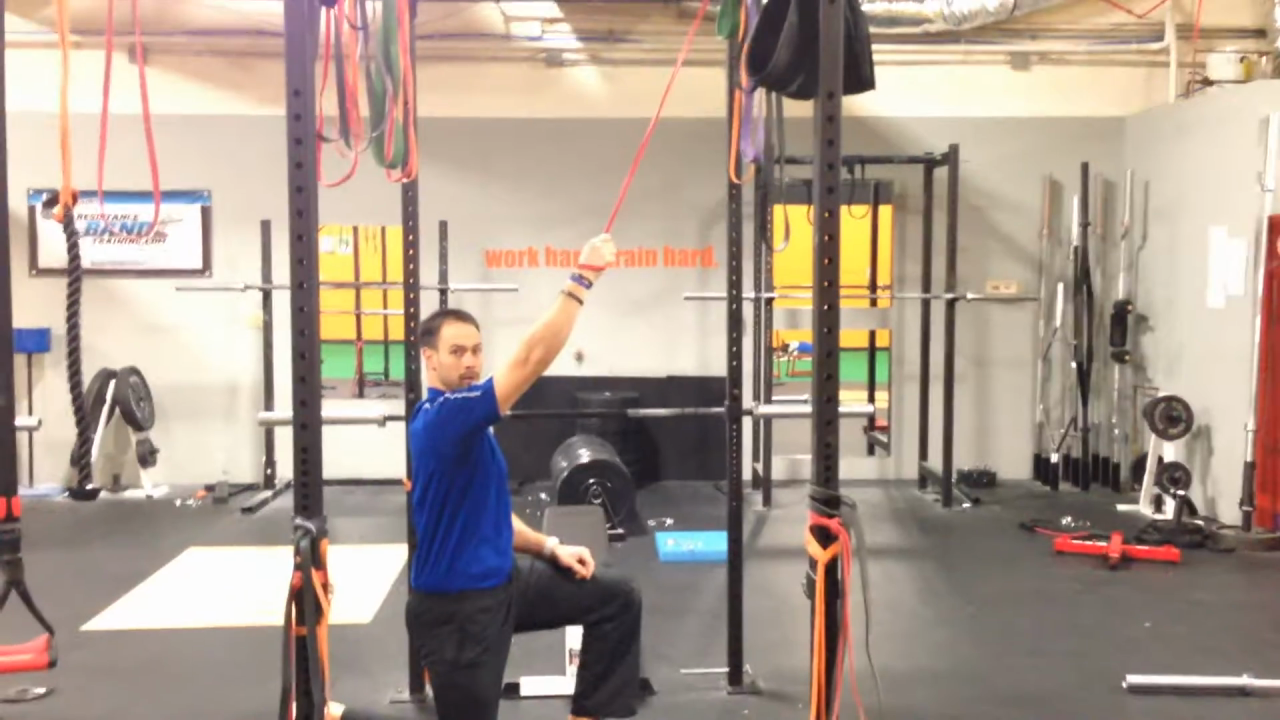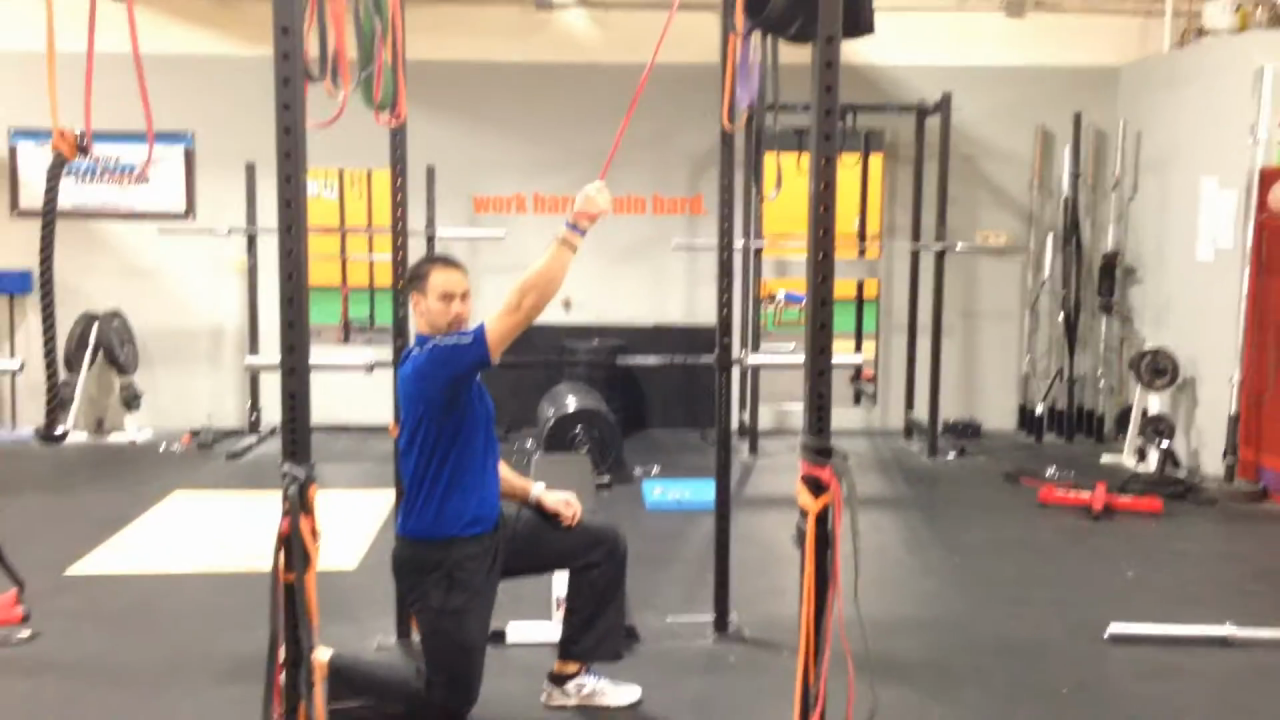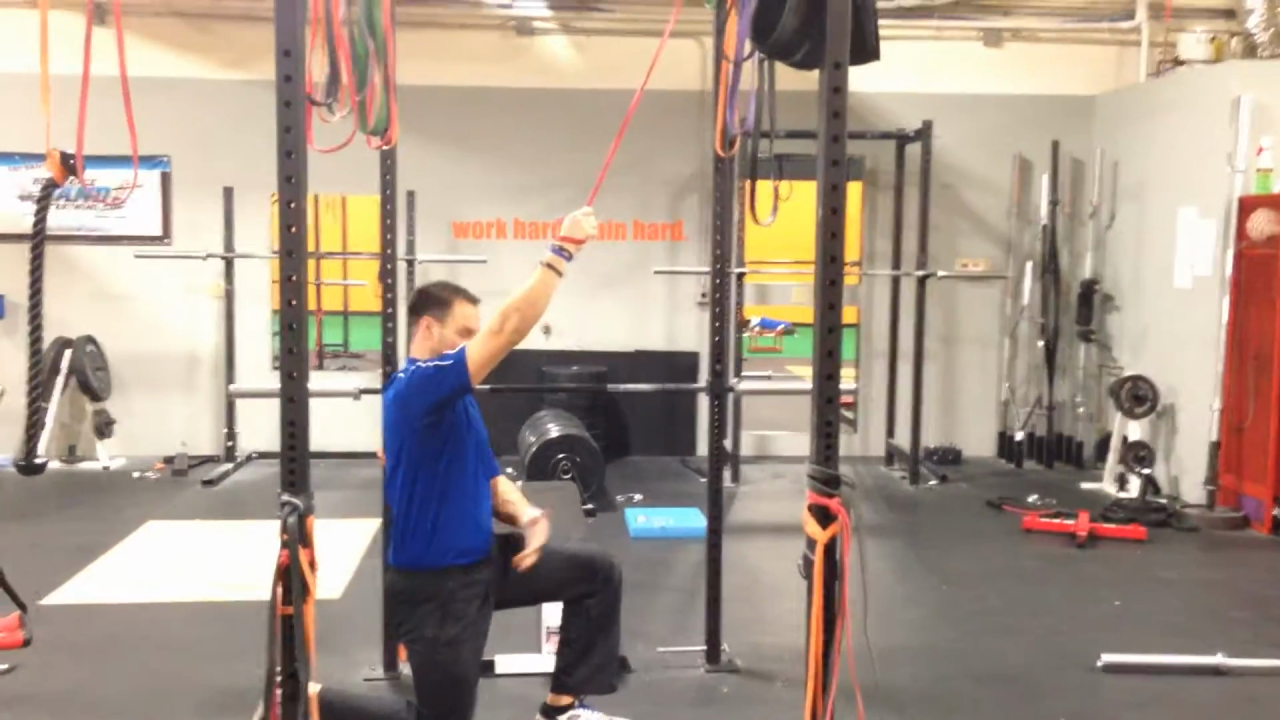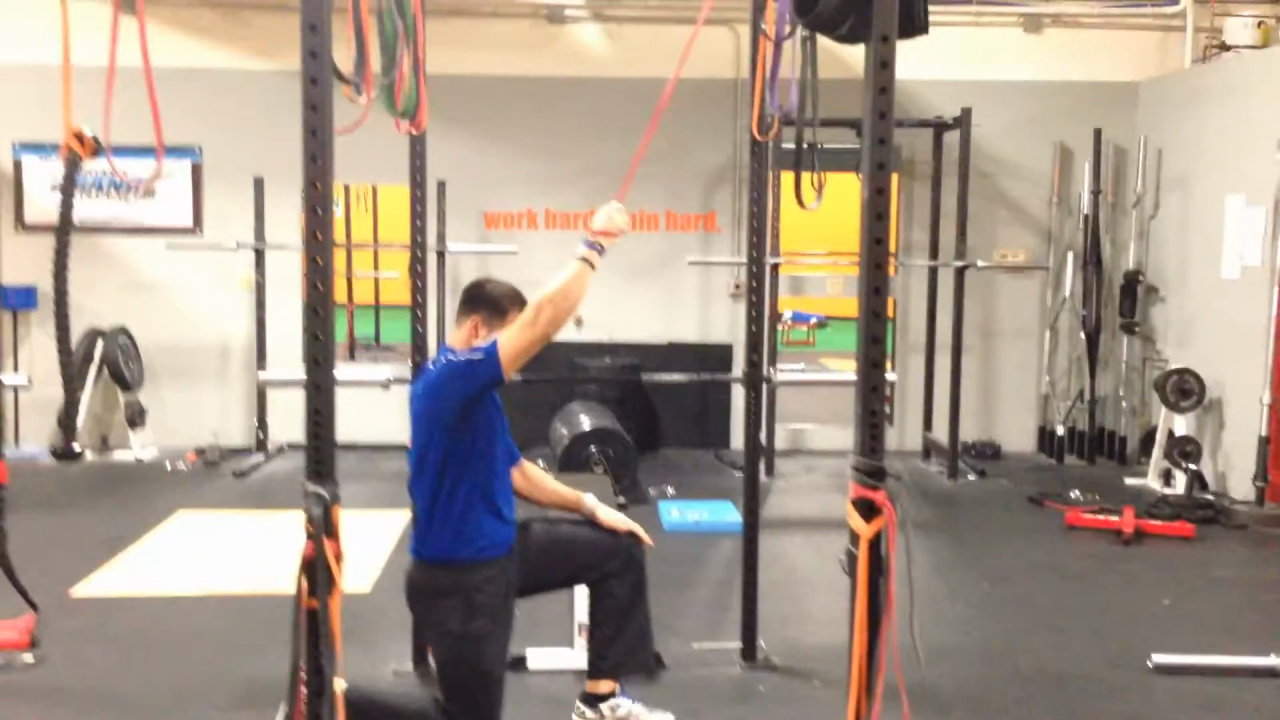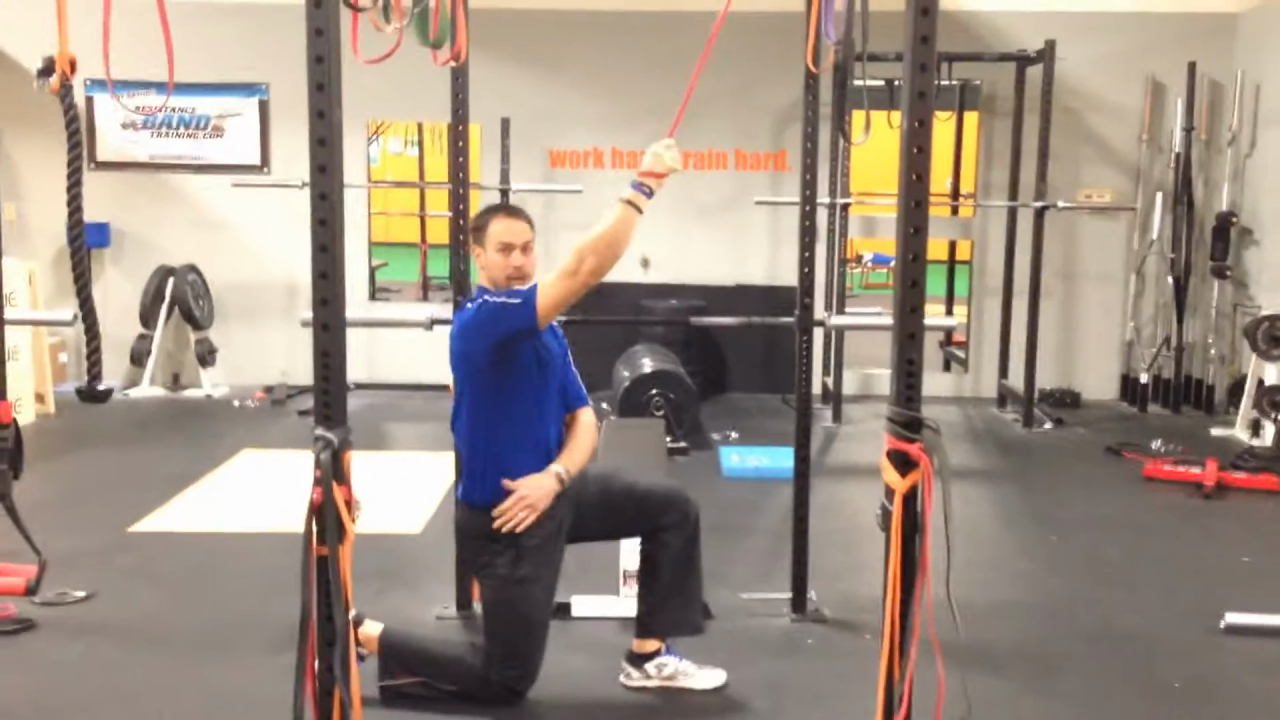
dt=1s
person 1, frame 1
left shoulder: (466, 421)
right shoulder: (442, 419)
right elbow: (530, 360)
left wrist: (549, 546)
right wrist: (583, 276)
left hip: (499, 580)
right hip: (457, 605)
left knee: (617, 598)
person 1, frame 2
left shoulder: (453, 370)
right shoulder: (431, 364)
right elbow: (521, 308)
left wrist: (535, 493)
right wrist: (576, 225)
left hip: (484, 529)
right hip: (441, 552)
left knee: (601, 545)
left ankle: (569, 676)
right ankle: (317, 668)
person 1, frame 3
left shoulder: (451, 399)
right shoulder: (415, 392)
left elbow: (490, 477)
right elbow: (506, 331)
left wrist: (526, 516)
right wrist: (562, 250)
left hip: (479, 556)
right hip: (434, 581)
left knee: (596, 575)
person 1, frame 4
left shoulder: (474, 390)
right shoulder: (447, 381)
left elbow: (514, 471)
right elbow: (542, 321)
left wrist: (592, 507)
right wrist: (595, 243)
left hip: (500, 550)
right hip: (457, 578)
left knee: (619, 550)
person 1, frame 5
left shoulder: (546, 330)
right shoulder: (481, 321)
left elbow: (581, 416)
right elbow: (583, 270)
left wrist: (553, 476)
right wrist: (644, 185)
left hip: (544, 492)
right hip: (503, 515)
left knee: (673, 510)
right knee: (506, 680)
left ankle: (648, 656)
right ankle: (359, 634)
